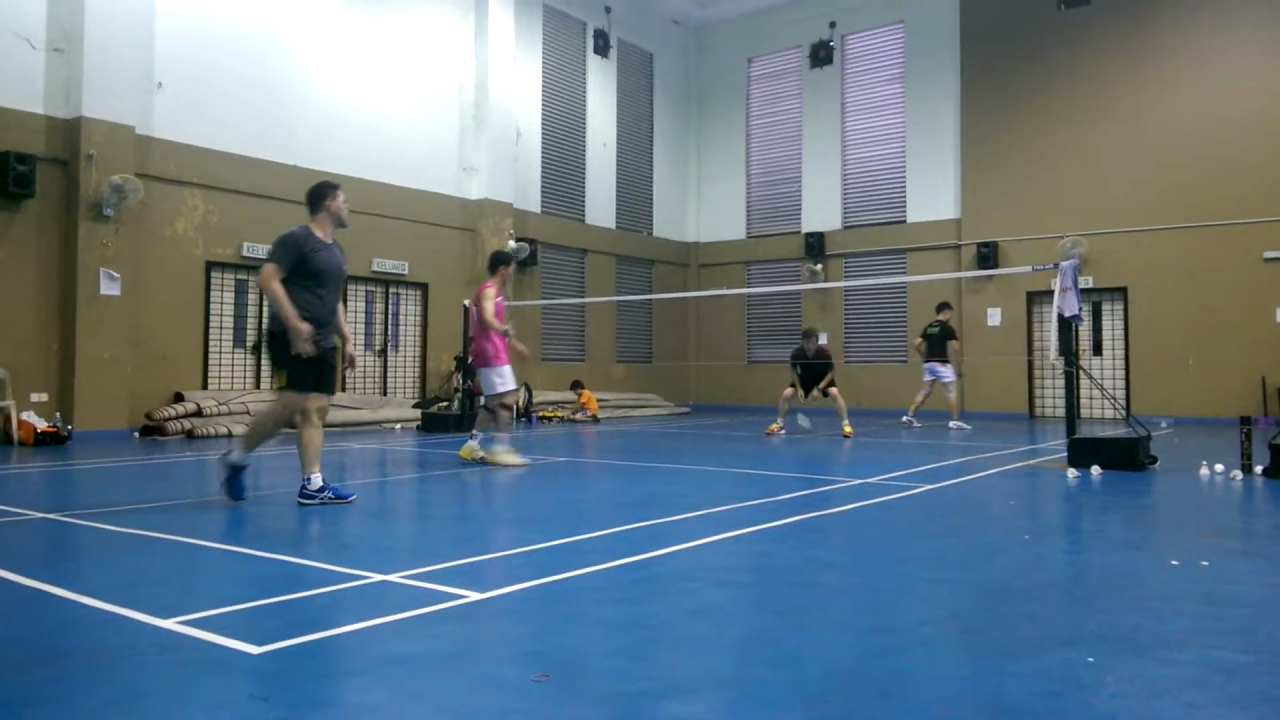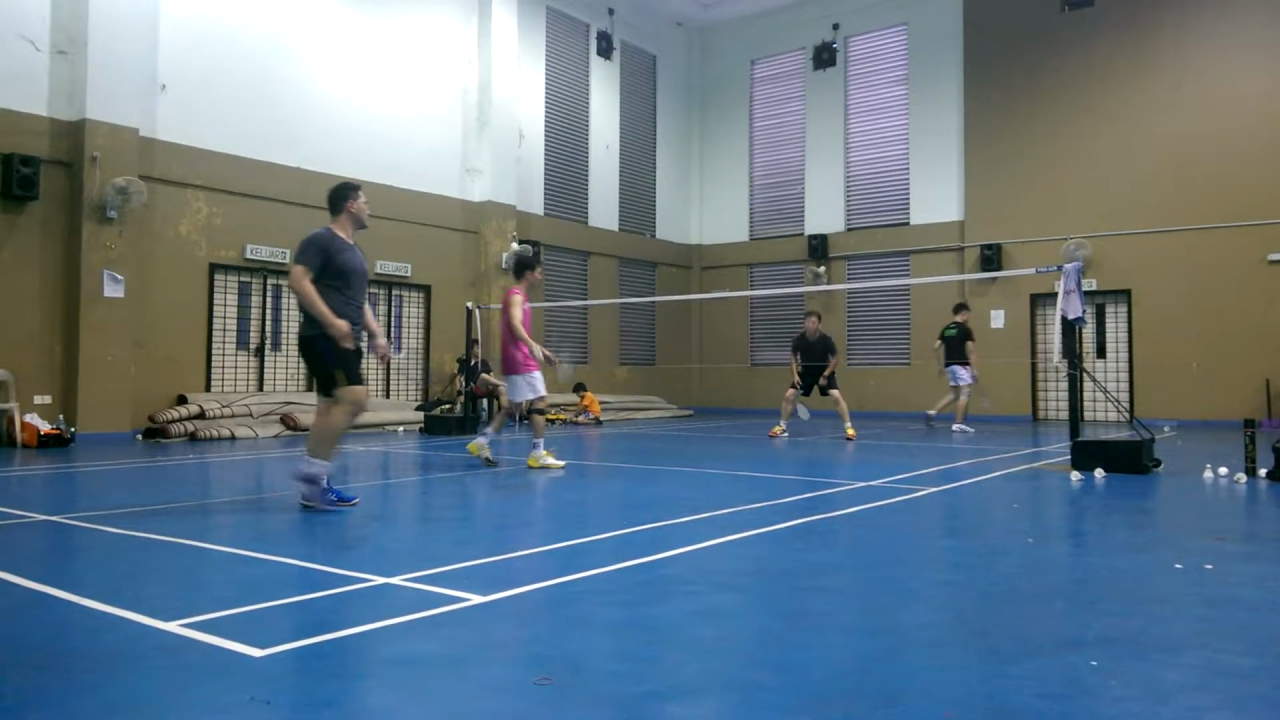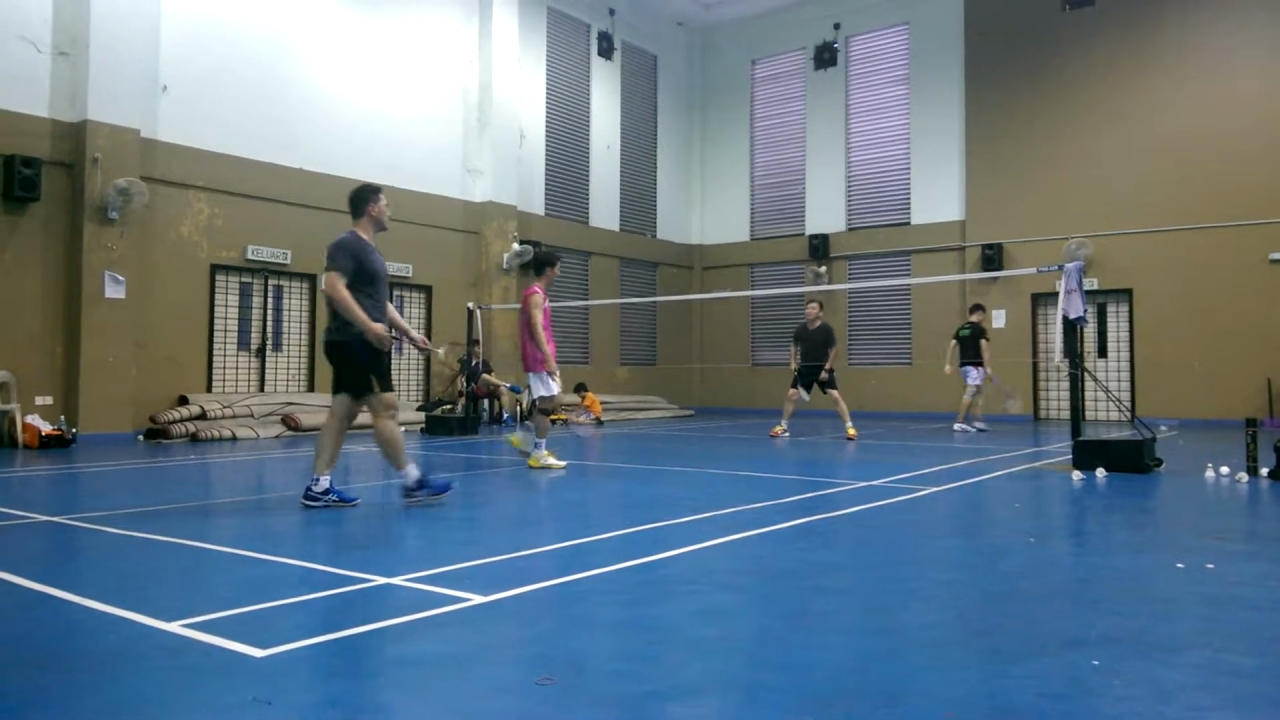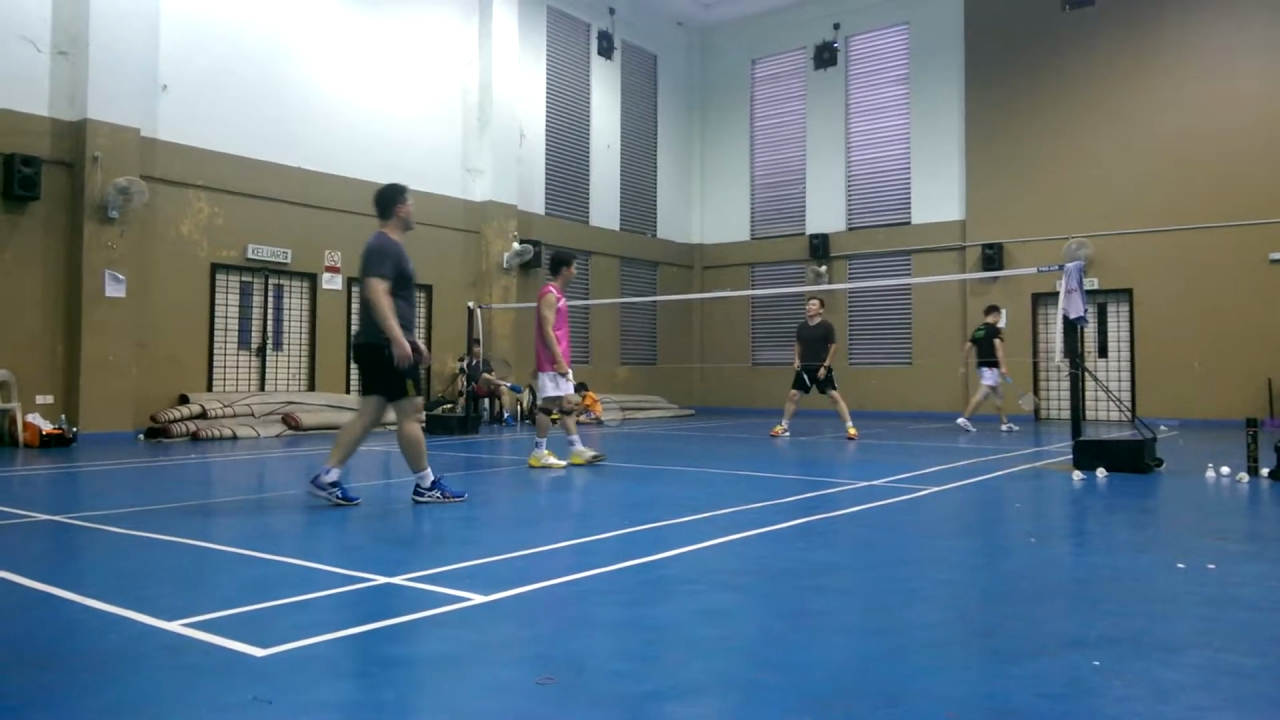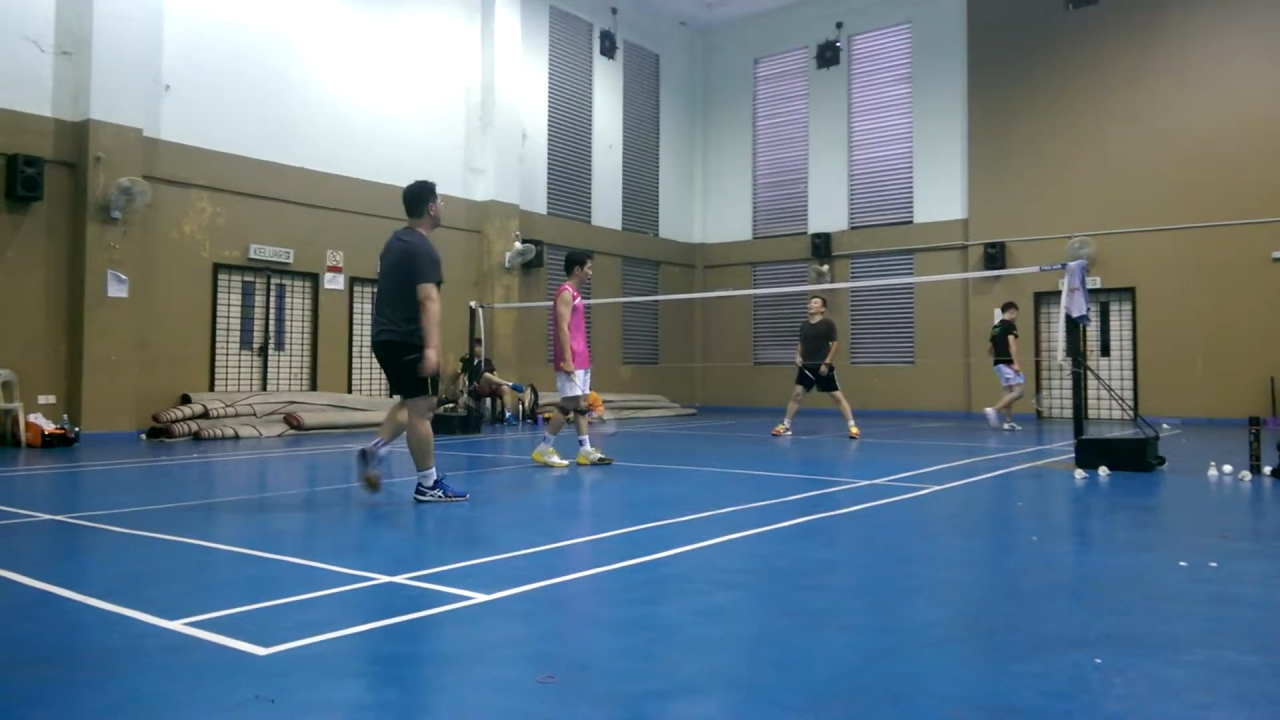
dt=0.2s
person 1, frame 1
left shoulder: (337, 251)
right shoulder: (296, 239)
right elbow: (268, 279)
left wrist: (346, 341)
right wrist: (294, 323)
left hip: (321, 342)
right hip: (291, 339)
left knee: (316, 412)
right knee: (290, 406)
left ankle: (313, 484)
right ankle: (237, 457)
person 1, frame 2
left shoulder: (355, 251)
right shoulder: (320, 240)
right elbow: (298, 280)
left wrist: (375, 334)
right wrist: (330, 321)
left hip: (344, 341)
right hip: (323, 339)
left knee: (332, 410)
right knee: (353, 400)
left ankle: (317, 484)
right ankle: (313, 469)
person 1, frame 3
left shoulder: (370, 250)
right shoulder: (347, 245)
left elbow: (381, 302)
right elbow: (332, 288)
left wrist: (409, 333)
right wrist: (368, 325)
left hip: (358, 344)
right hip: (354, 342)
left knee: (341, 414)
right knee: (385, 409)
left ankle: (318, 487)
right ankle: (412, 482)
person 1, frame 4
left shoulder: (385, 247)
right shoulder: (386, 248)
right elbow: (376, 293)
left wrist: (413, 341)
right wrist: (398, 337)
left hip: (372, 345)
right hip: (384, 346)
left knee: (368, 413)
right knee: (410, 412)
left ankle: (327, 478)
right ankle: (426, 485)
person 1, frame 5
left shoulder: (395, 243)
right shoulder: (422, 249)
right elbow: (428, 300)
right wrist: (432, 348)
left hip: (385, 337)
right hip: (408, 340)
left knee: (410, 403)
right knee: (422, 408)
left ankle: (376, 449)
right ankle: (428, 484)
person 2, frame 1
left shoulder: (493, 291)
right shoulder: (488, 290)
right elbow: (487, 318)
left wrist: (514, 344)
right wrist: (504, 329)
left hip: (491, 355)
right hip: (492, 356)
left knee: (492, 402)
right knee: (508, 399)
left ankle: (471, 446)
right ankle: (500, 449)
person 2, frame 2
left shoulder: (520, 296)
right shoulder: (516, 296)
right elbow: (516, 325)
left wrist: (543, 351)
right wrist: (533, 347)
left hip: (522, 361)
right hip: (521, 361)
left knee: (513, 407)
right knee: (539, 403)
left ankle: (481, 442)
right ankle: (538, 454)
person 2, frame 3
left shoulder: (539, 294)
right shoulder: (535, 295)
right elbow: (536, 329)
right wrist: (548, 359)
left hip: (544, 359)
right hip: (539, 360)
left knee: (550, 402)
right knee: (545, 404)
left ankle: (523, 438)
right ankle: (538, 453)
person 2, frame 4
left shoulder: (557, 294)
right shoulder: (549, 294)
right elbow: (547, 331)
right wrist: (559, 360)
left hip: (560, 360)
right hip: (552, 361)
left knee: (567, 404)
right knee: (548, 405)
left ankle: (577, 450)
right ankle: (539, 453)
person 2, frame 5
left shoulder: (574, 294)
right shoulder: (566, 293)
right elbow: (562, 329)
right wrist: (567, 360)
left hip: (580, 360)
right hip: (571, 361)
left knee: (581, 404)
right knee: (567, 405)
left ankle: (585, 450)
right ankle: (544, 449)
